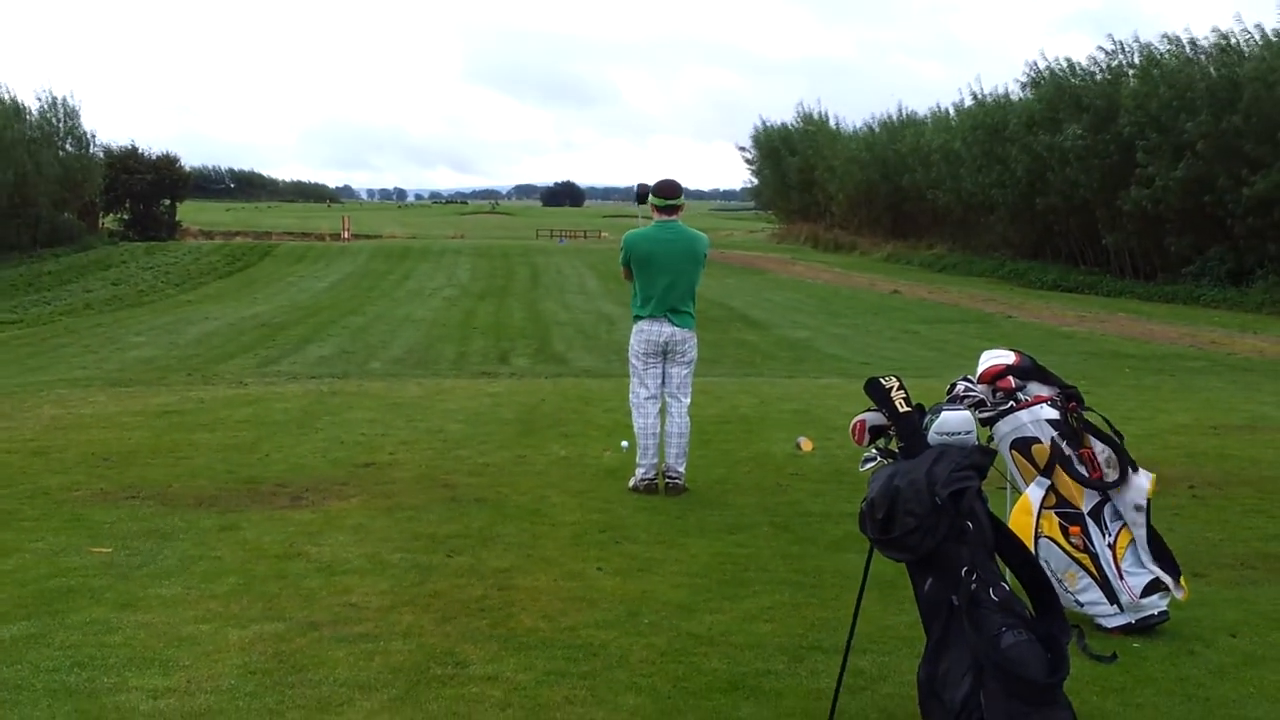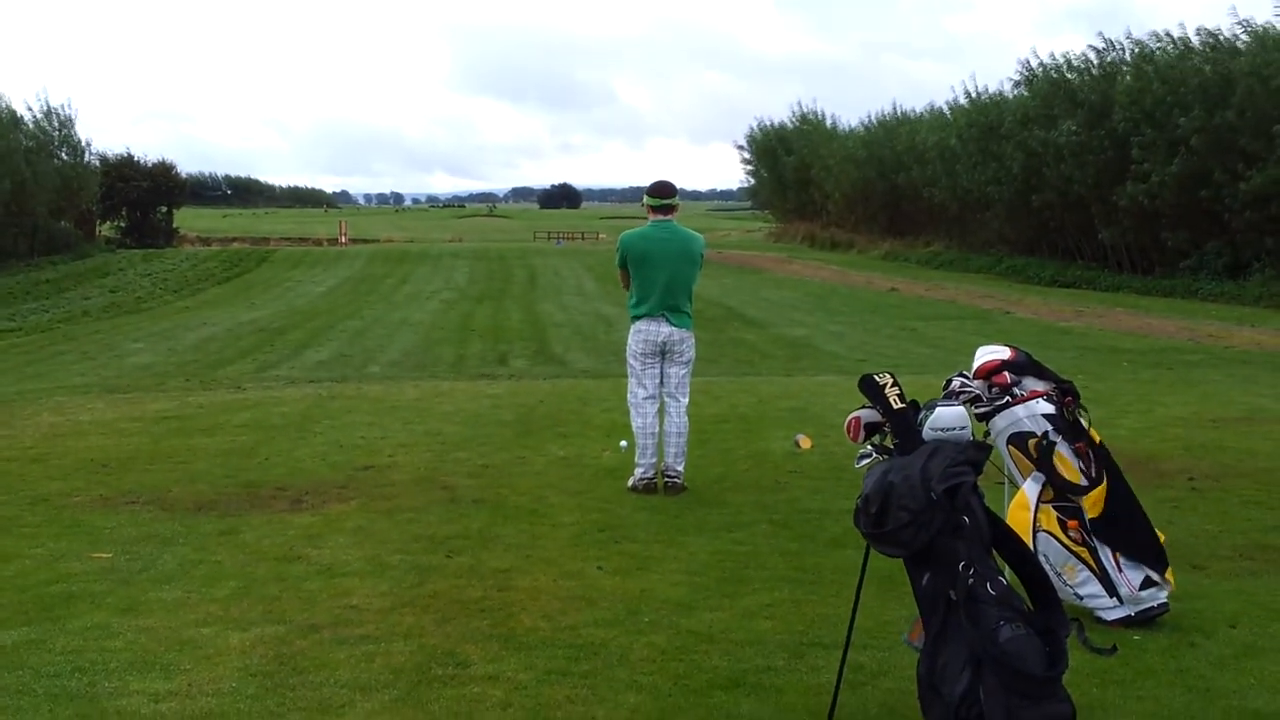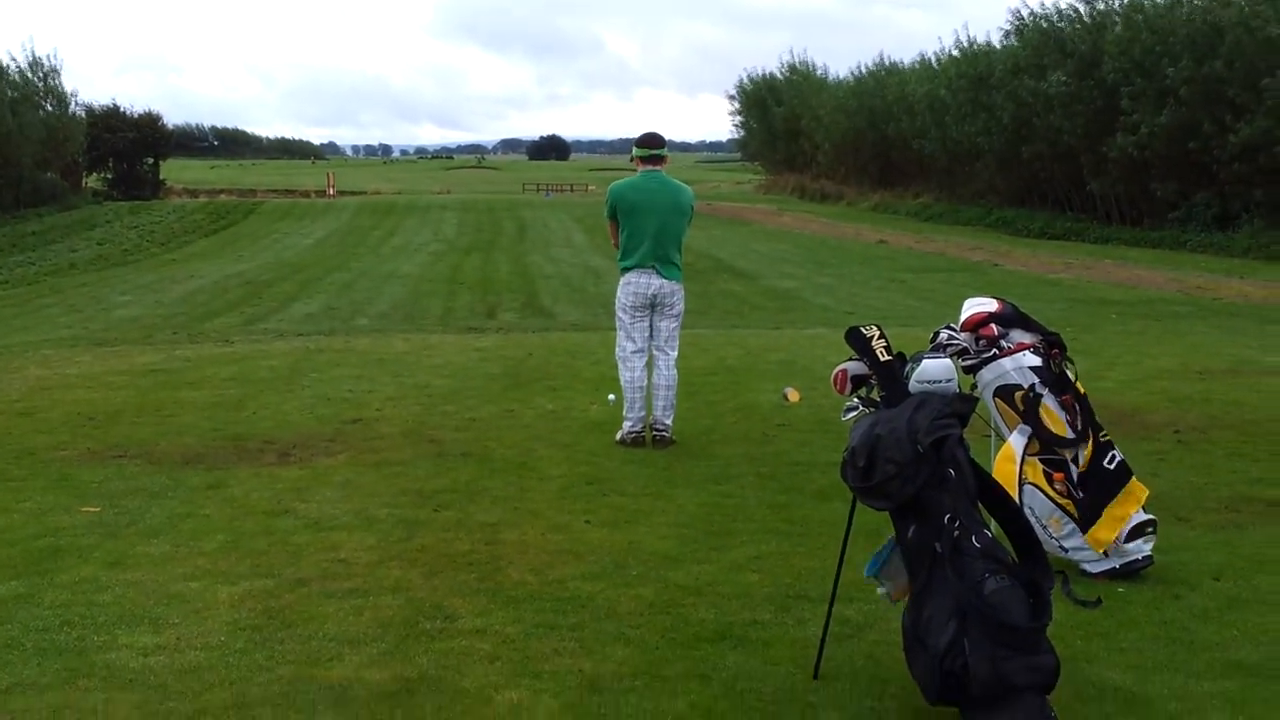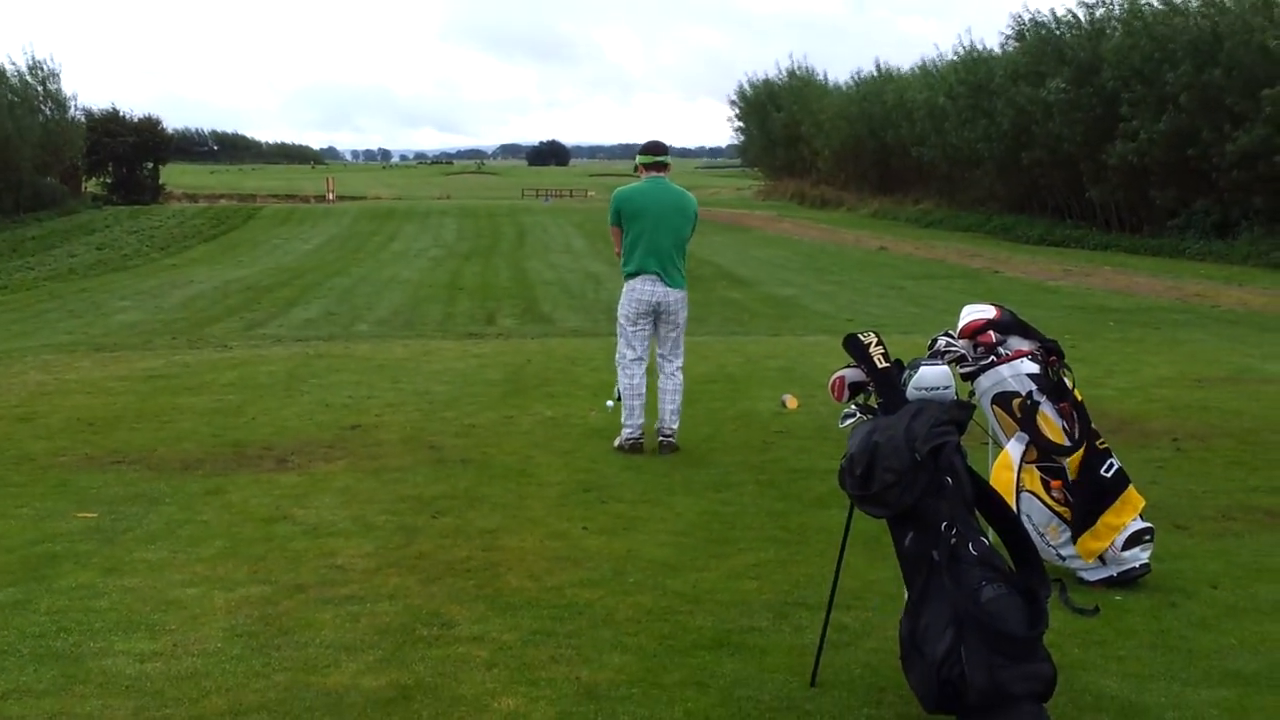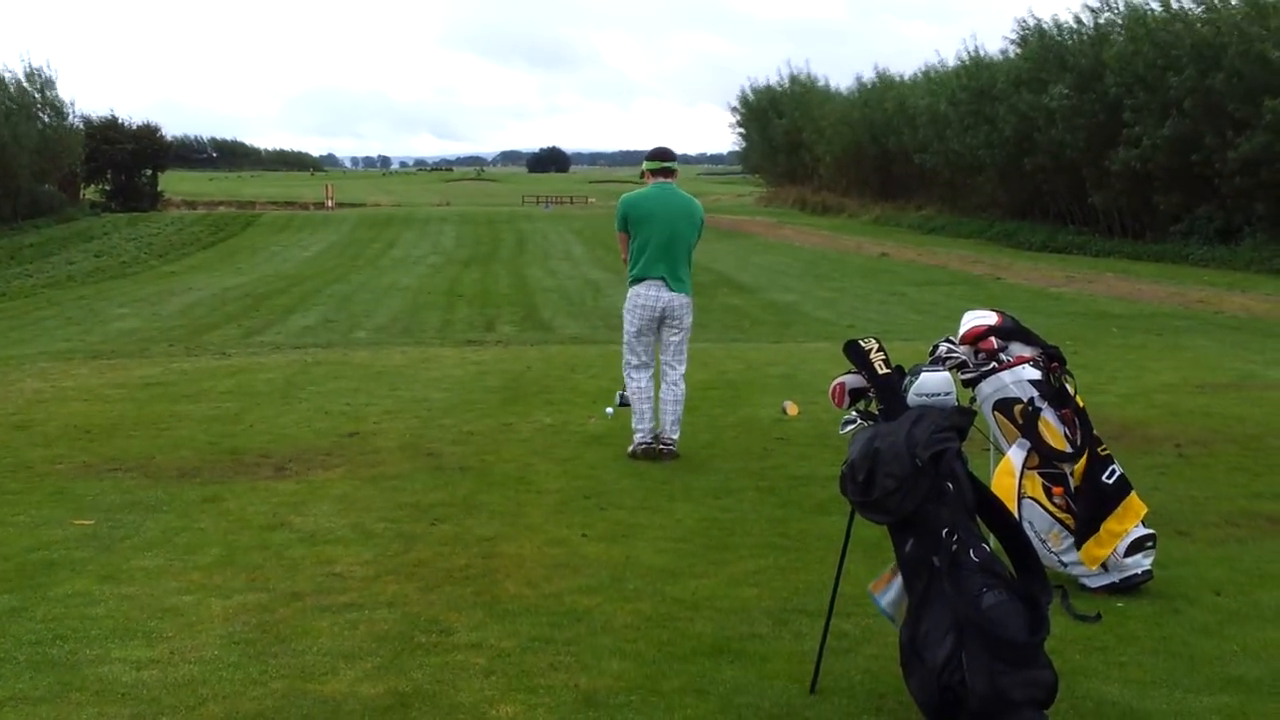
dt=0.3s
person 1, frame 1
left shoulder: (633, 239)
right shoulder: (699, 242)
left hip: (647, 329)
right hip: (683, 331)
left knee: (645, 403)
right knee: (678, 405)
left ankle: (647, 476)
right ankle: (675, 476)
person 1, frame 2
left shoulder: (629, 240)
right shoulder: (695, 242)
left hip: (644, 329)
right hip: (681, 330)
left knee: (644, 404)
right knee: (677, 405)
left ankle: (646, 475)
right ankle: (674, 475)
person 1, frame 3
left shoulder: (618, 191)
right shoulder: (684, 194)
left elbow: (616, 239)
left hip: (634, 281)
right hip: (671, 282)
left knee: (632, 357)
right knee: (665, 358)
left ankle: (634, 429)
right ankle: (662, 429)
person 1, frame 4
left shoulder: (623, 196)
right shoulder: (688, 200)
left elbow: (619, 248)
right elbow: (684, 243)
left hip: (638, 288)
right hip: (674, 290)
left knee: (631, 364)
right knee: (671, 365)
left ankle: (632, 435)
right ankle: (667, 433)
person 1, frame 5
left shoulder: (630, 202)
right shoulder: (694, 207)
left elbow: (625, 254)
right elbow: (688, 250)
left hip: (642, 293)
right hip: (679, 295)
left knee: (638, 369)
right knee: (673, 371)
left ankle: (644, 440)
right ankle: (668, 441)
